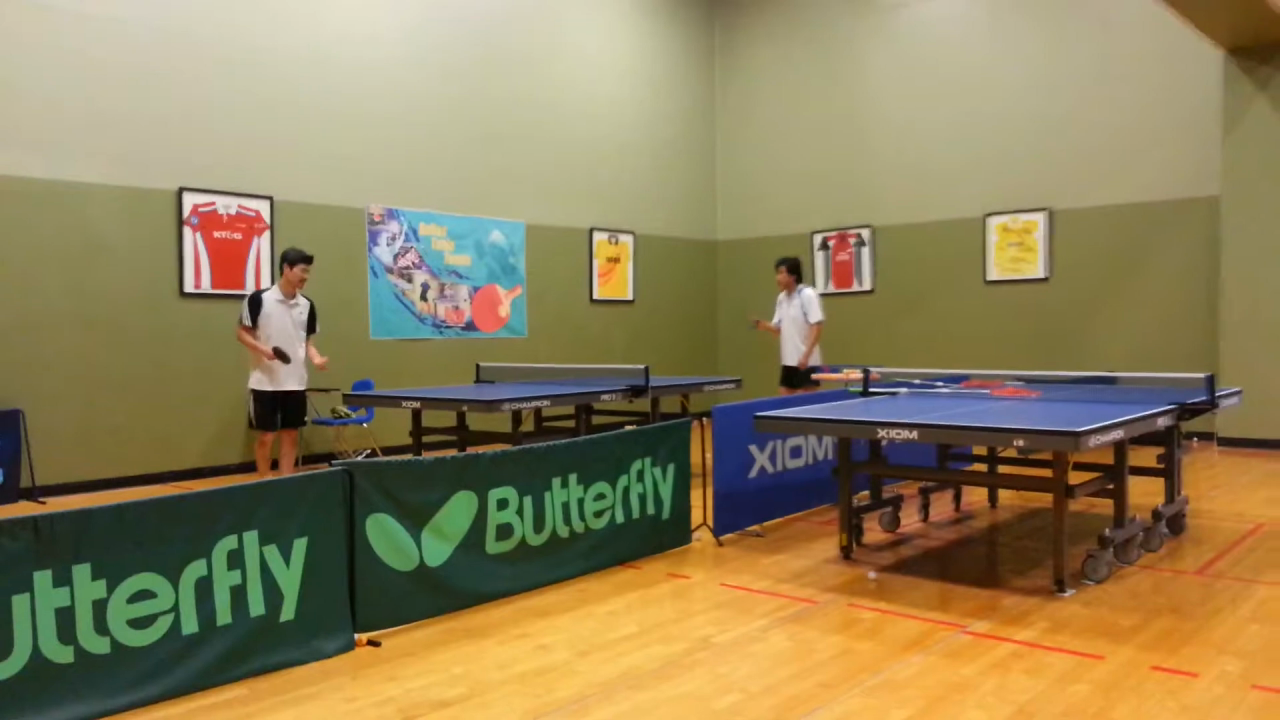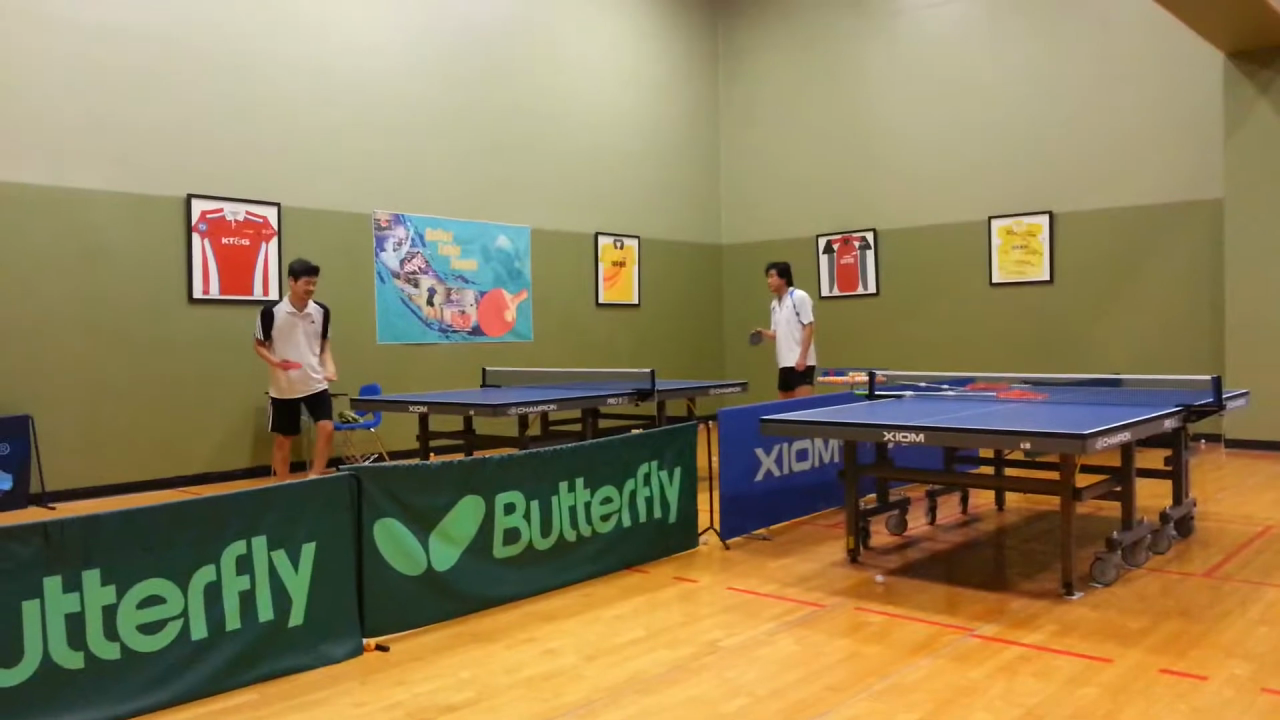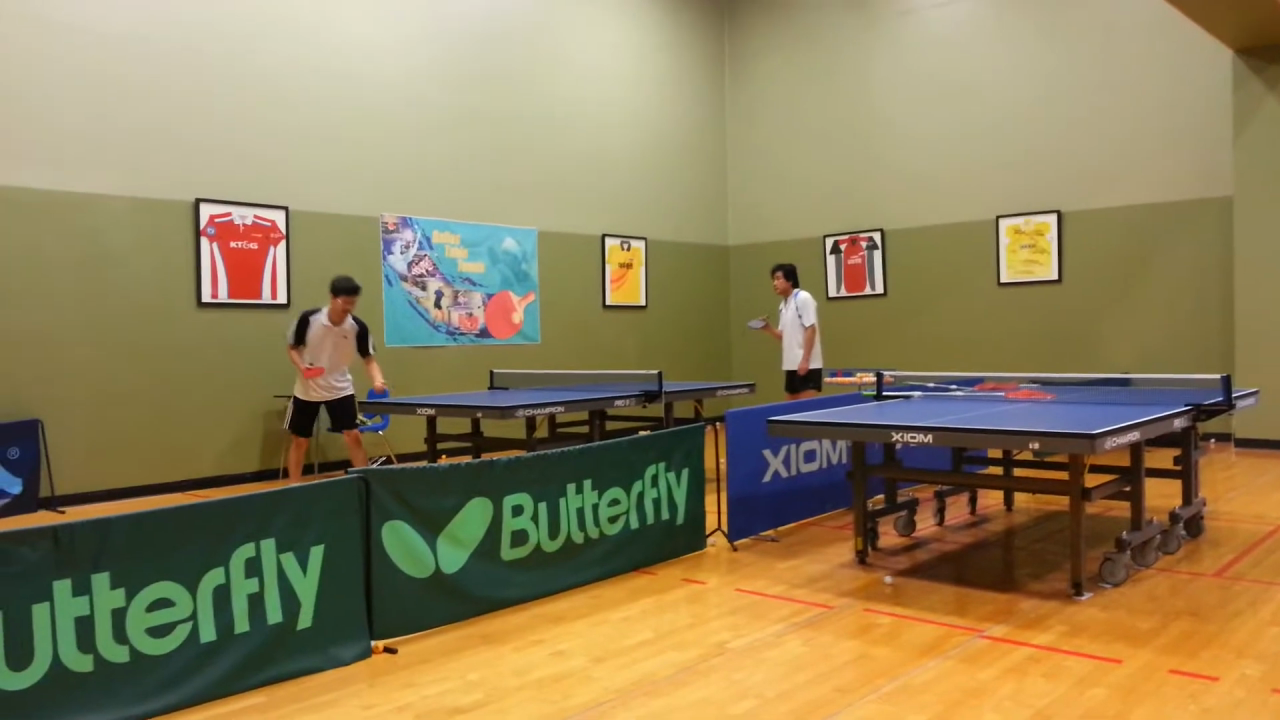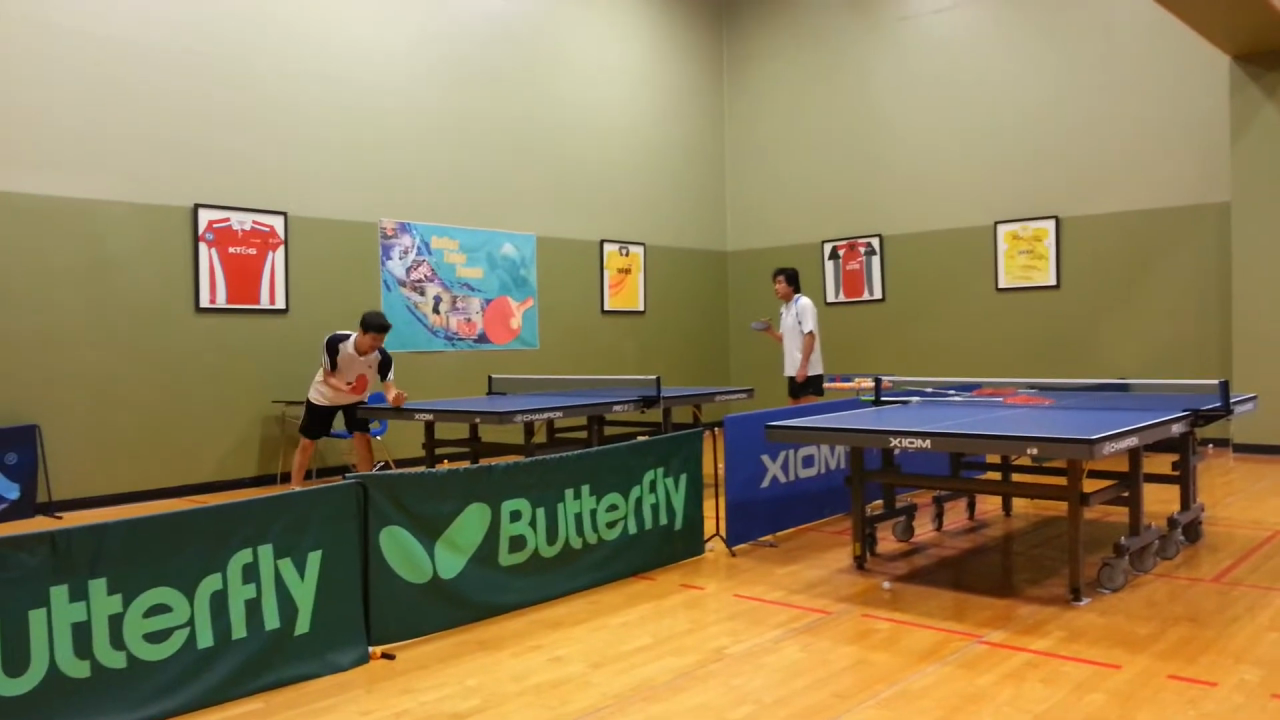
dt=0.3s
person 1, frame 1
left shoulder: (307, 305)
right shoulder: (258, 299)
right elbow: (242, 334)
left wrist: (316, 358)
right wrist: (261, 349)
left hip: (296, 382)
right hip: (265, 382)
left knee: (290, 435)
right knee: (266, 437)
person 1, frame 2
left shoulder: (321, 311)
right shoulder: (271, 312)
right elbow: (260, 345)
left wrist: (329, 367)
right wrist: (274, 360)
left hip: (316, 384)
right hip: (283, 387)
left knee: (326, 429)
right knee: (283, 440)
left ankle: (315, 479)
person 1, frame 3
left shoulder: (358, 327)
right shoulder: (308, 319)
left elbow: (369, 359)
right elbow: (292, 348)
left wrist: (378, 381)
right wrist: (300, 366)
left hip: (341, 389)
right hip: (308, 390)
left knee: (353, 436)
right knee: (299, 440)
person 1, frame 4
left shoulder: (383, 357)
right shoulder: (335, 342)
left elbow: (389, 387)
right elbow: (328, 378)
left wrist: (395, 399)
right wrist: (347, 389)
left hip: (356, 400)
right hip: (323, 396)
left knee: (363, 440)
right knee: (307, 443)
right ankle: (295, 489)
